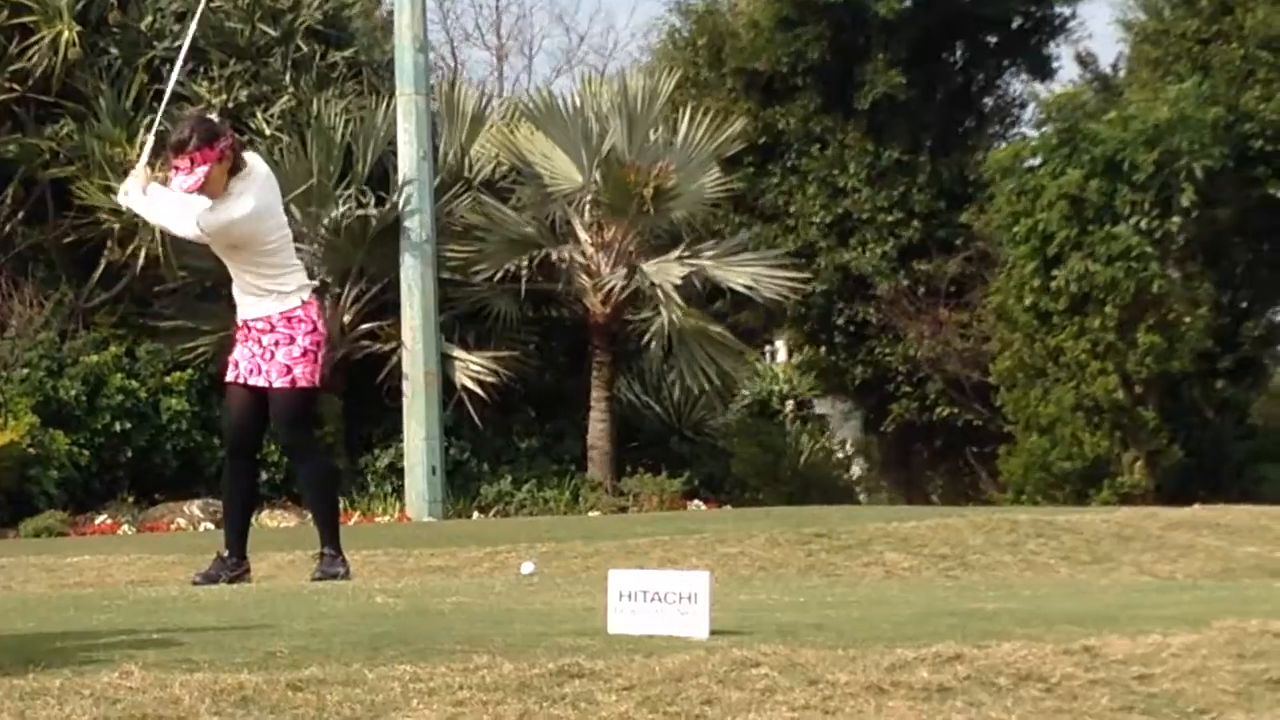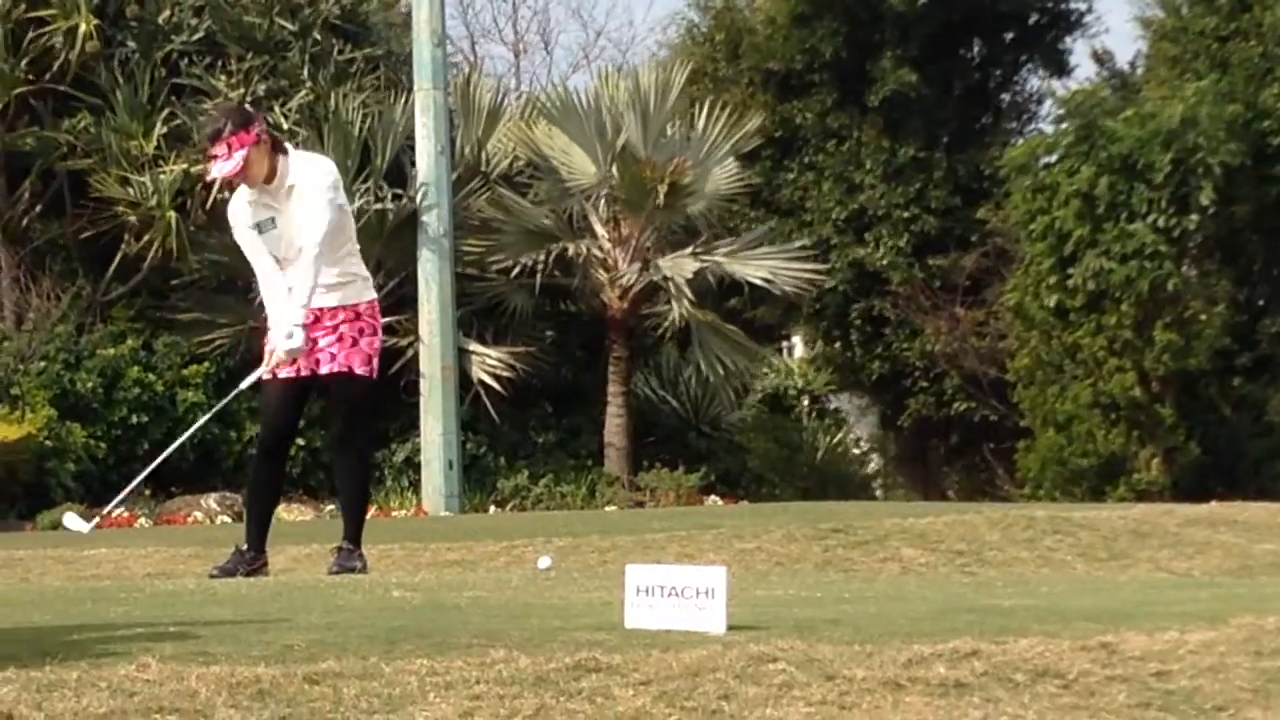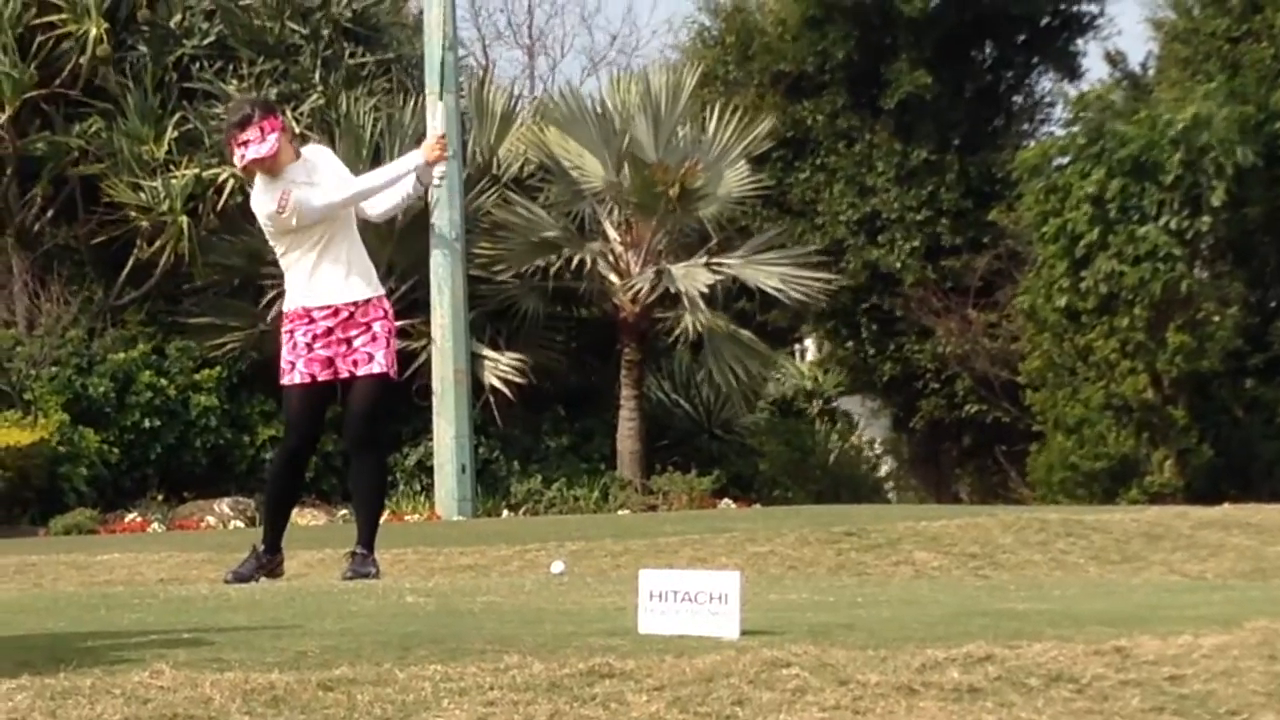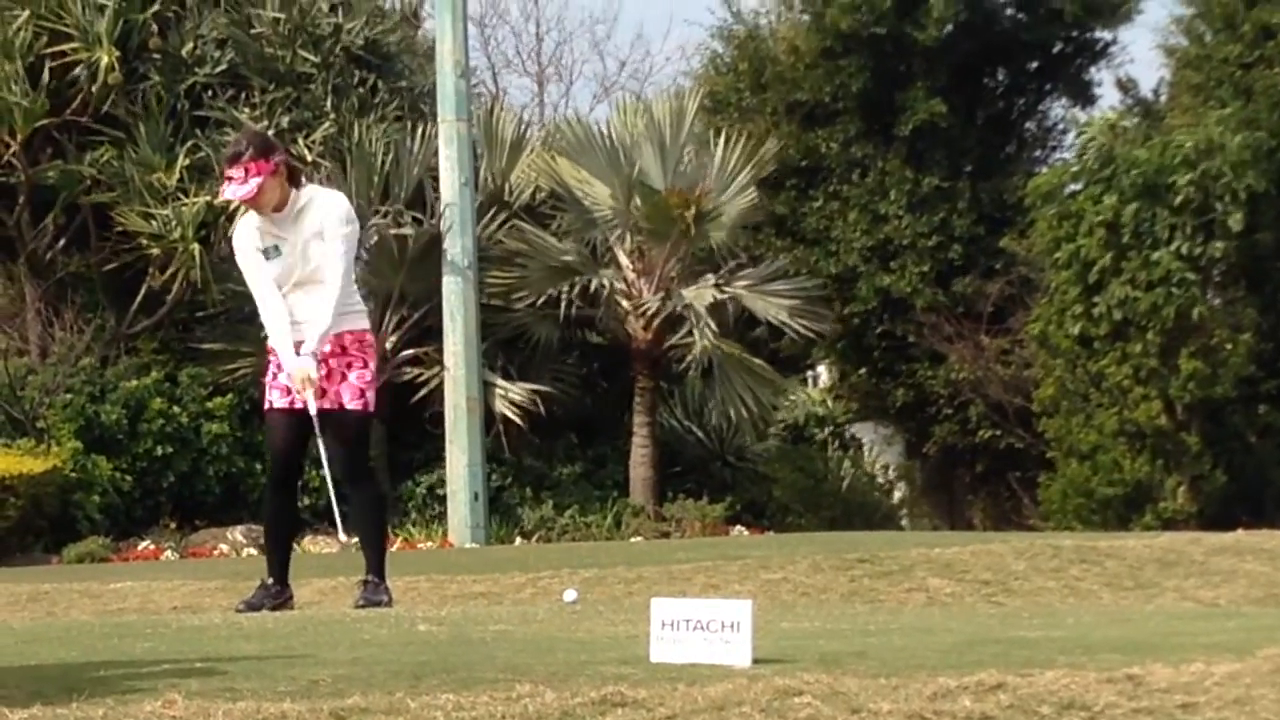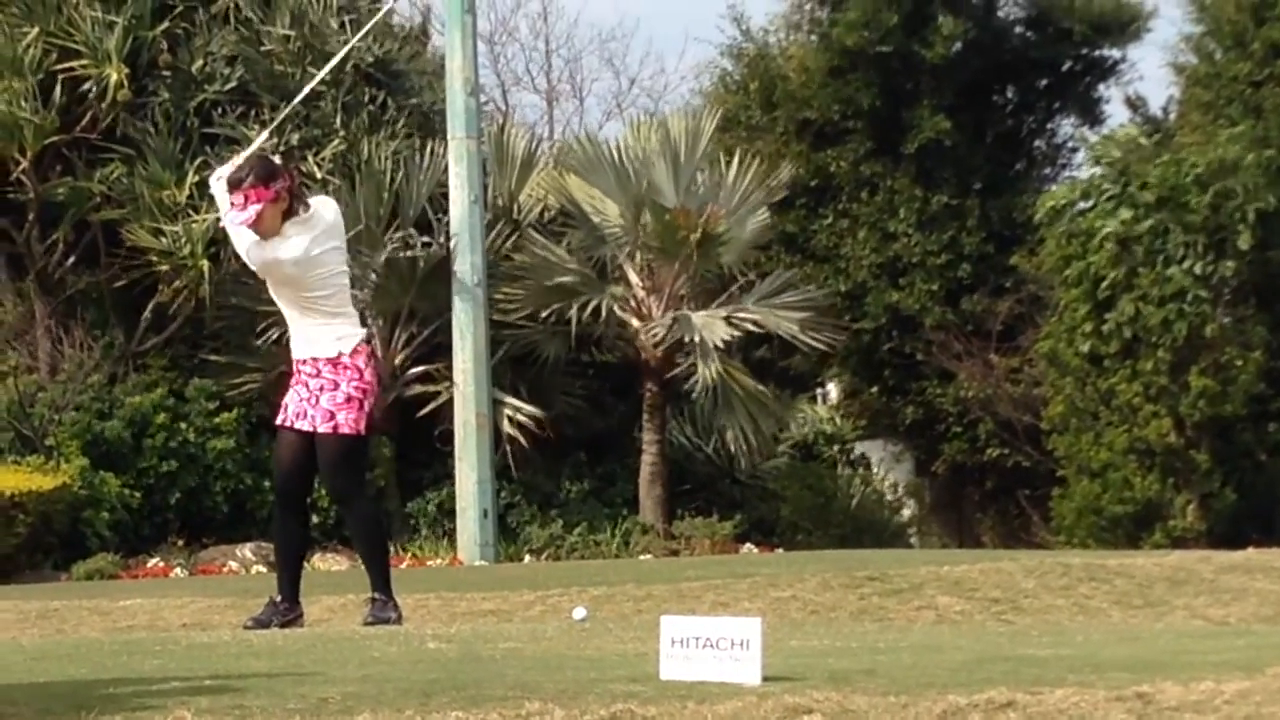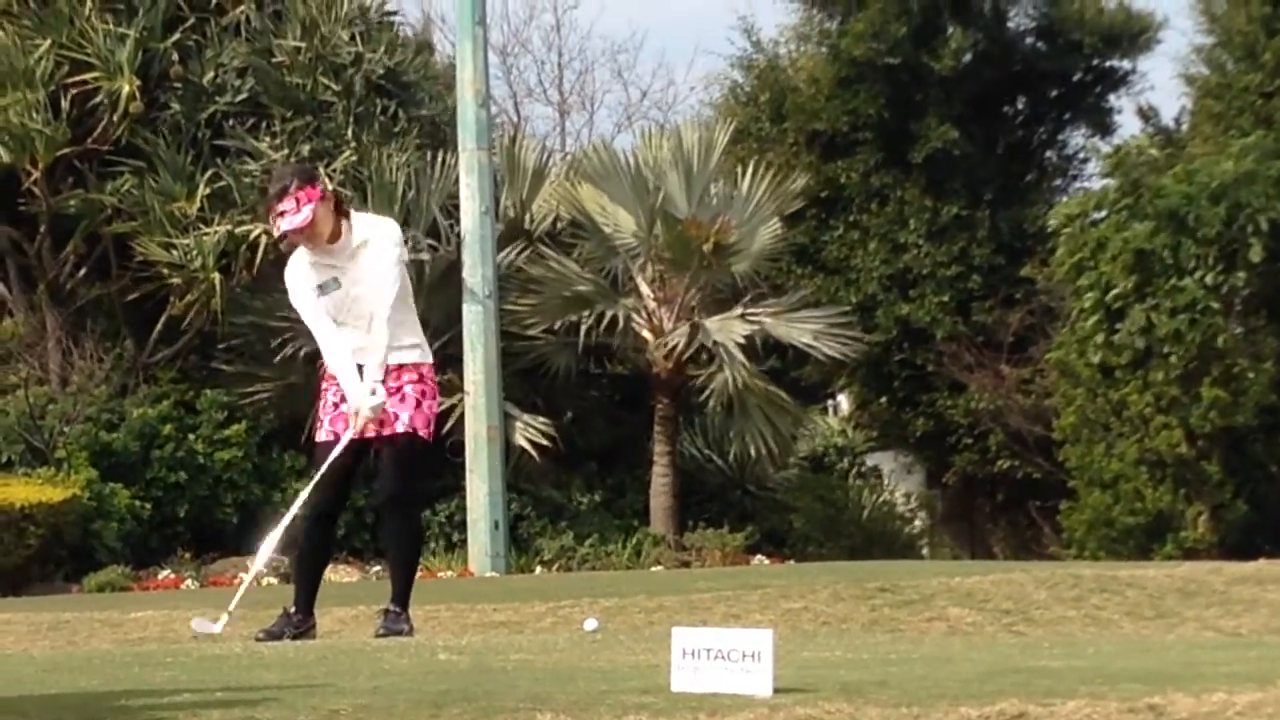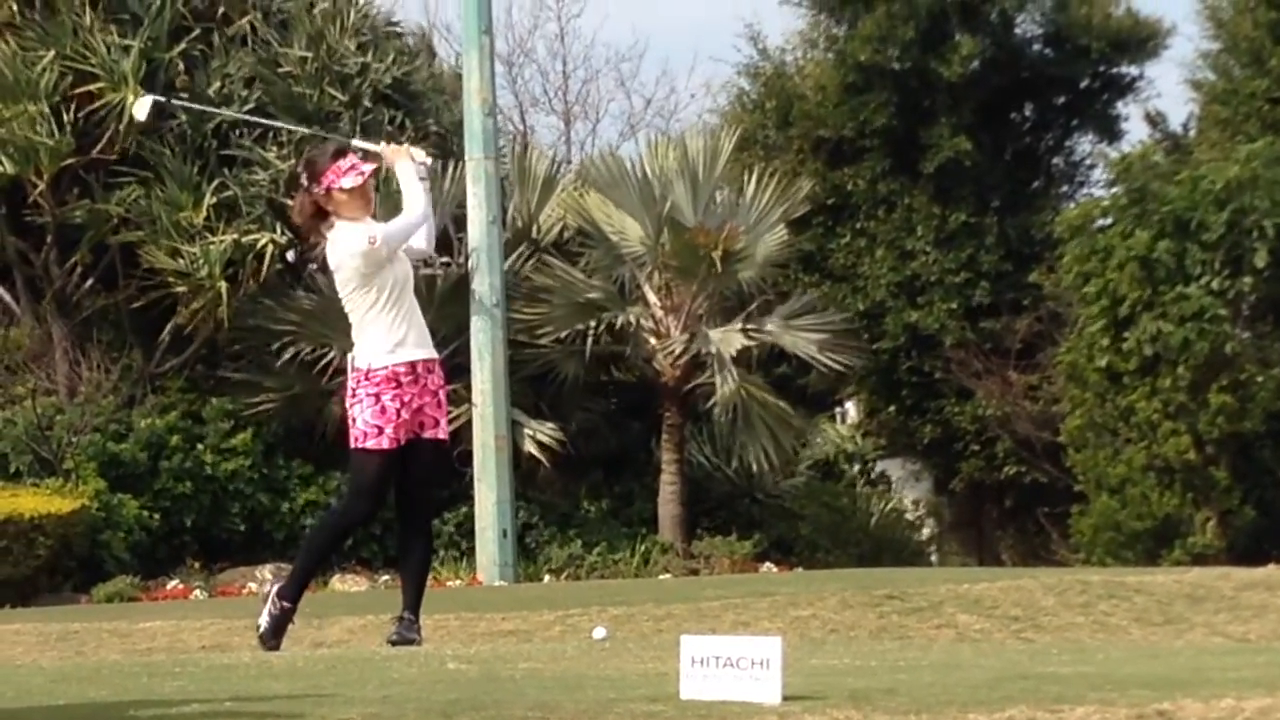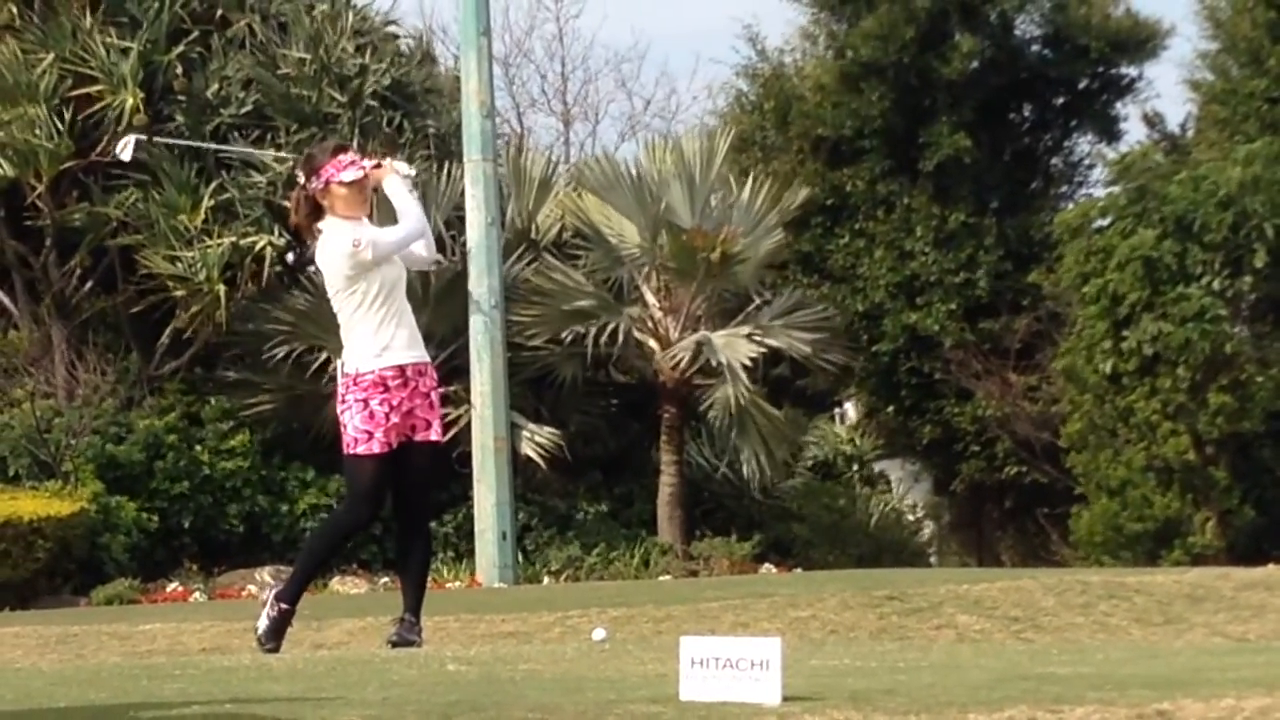
dt=0.5s
person 1, frame 1
left shoulder: (233, 216)
right shoulder: (252, 167)
left elbow: (185, 221)
right elbow: (196, 207)
left wrist: (135, 192)
right wrist: (150, 188)
left hip: (289, 325)
right hip: (254, 325)
left knee: (295, 438)
right knee: (238, 441)
left ankle: (331, 552)
right ankle: (234, 555)
person 1, frame 2
left shoulder: (317, 172)
right shoulder: (240, 209)
left elbow: (312, 254)
right elbow: (269, 275)
left wrist: (294, 328)
right wrist: (280, 331)
left hip: (351, 312)
right hip: (290, 322)
left knee: (347, 433)
right knee: (273, 437)
left ankle: (351, 546)
right ankle: (253, 549)
person 1, frame 3
left shoulder: (320, 157)
right shoulder: (271, 201)
left elbow: (374, 207)
right elbow: (353, 194)
left wrist: (419, 176)
right wrist: (415, 159)
left hip: (368, 312)
right hip: (310, 324)
left knee: (364, 436)
right knee: (298, 440)
left ankle: (364, 550)
right ankle: (269, 550)
person 1, frame 4
left shoulder: (330, 207)
right shoulder: (245, 232)
left elbow: (333, 287)
right elbow: (270, 304)
left wrist: (315, 357)
right wrist: (298, 360)
left hip: (343, 345)
right hip: (286, 354)
left knee: (351, 466)
right knee: (280, 470)
left ankle: (375, 578)
right ankle: (277, 582)
person 1, frame 5
left shoulder: (275, 256)
right shoulder: (324, 210)
left elbow: (233, 216)
left wrist: (220, 181)
left hip: (337, 370)
right hip: (312, 369)
left knee: (344, 487)
right knee: (287, 486)
left ankle: (383, 596)
right ankle: (286, 600)
person 1, frame 6
left shoulder: (381, 233)
right shoulder: (299, 269)
left elbow: (384, 313)
right elbow: (331, 335)
left wrist: (377, 392)
right wrist: (356, 391)
left hip: (406, 374)
right hip: (344, 382)
left knee: (395, 494)
right knee: (325, 498)
left ankle: (397, 609)
right ankle: (299, 612)
person 1, frame 7
left shoulder: (363, 230)
right shoulder: (358, 242)
left elbow: (421, 243)
right elbow: (415, 216)
left wrist: (408, 168)
right wrist: (405, 167)
left hip: (422, 374)
right hip: (380, 382)
left knee: (417, 503)
right knee: (362, 502)
left ankle: (409, 616)
right ankle: (286, 596)
person 1, frame 8
left shoulder: (361, 234)
right shoulder: (343, 243)
left elbow: (425, 254)
right elbow: (412, 229)
left wrist: (397, 183)
right wrist: (393, 183)
left hip: (413, 376)
right hip: (370, 385)
left knee: (414, 505)
right knee: (362, 505)
left ankle: (411, 617)
right ankle: (284, 597)
